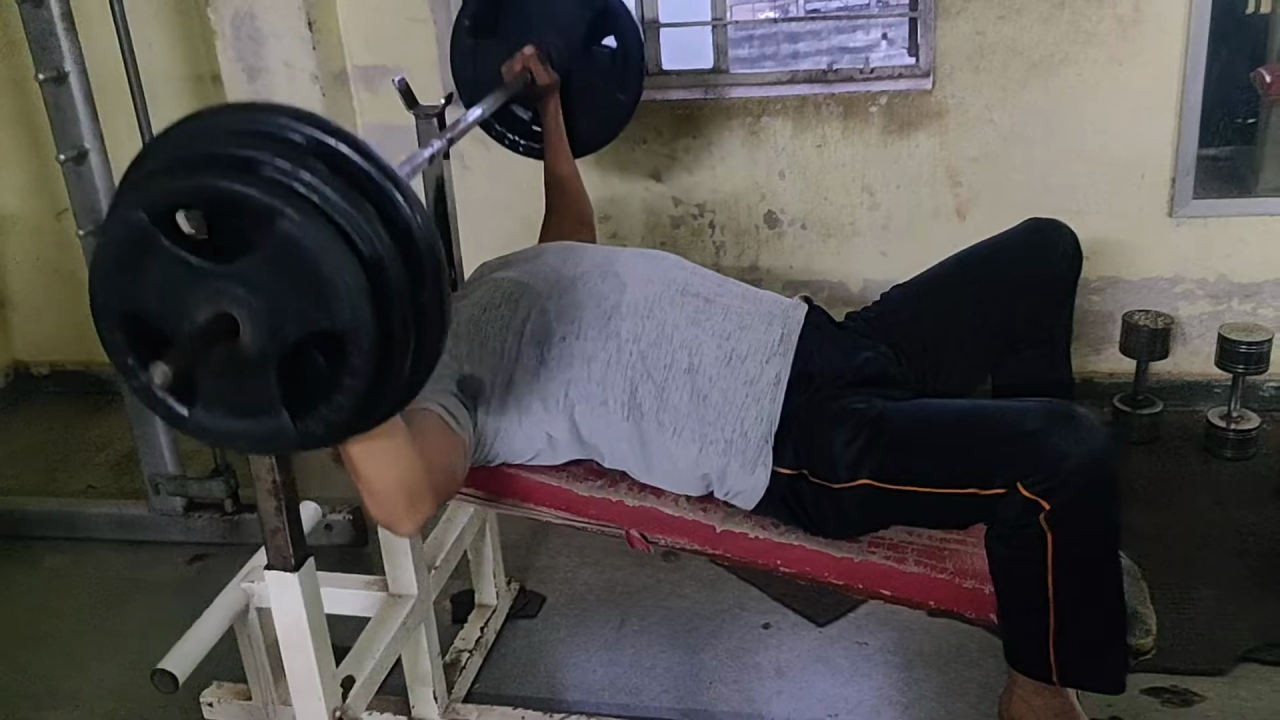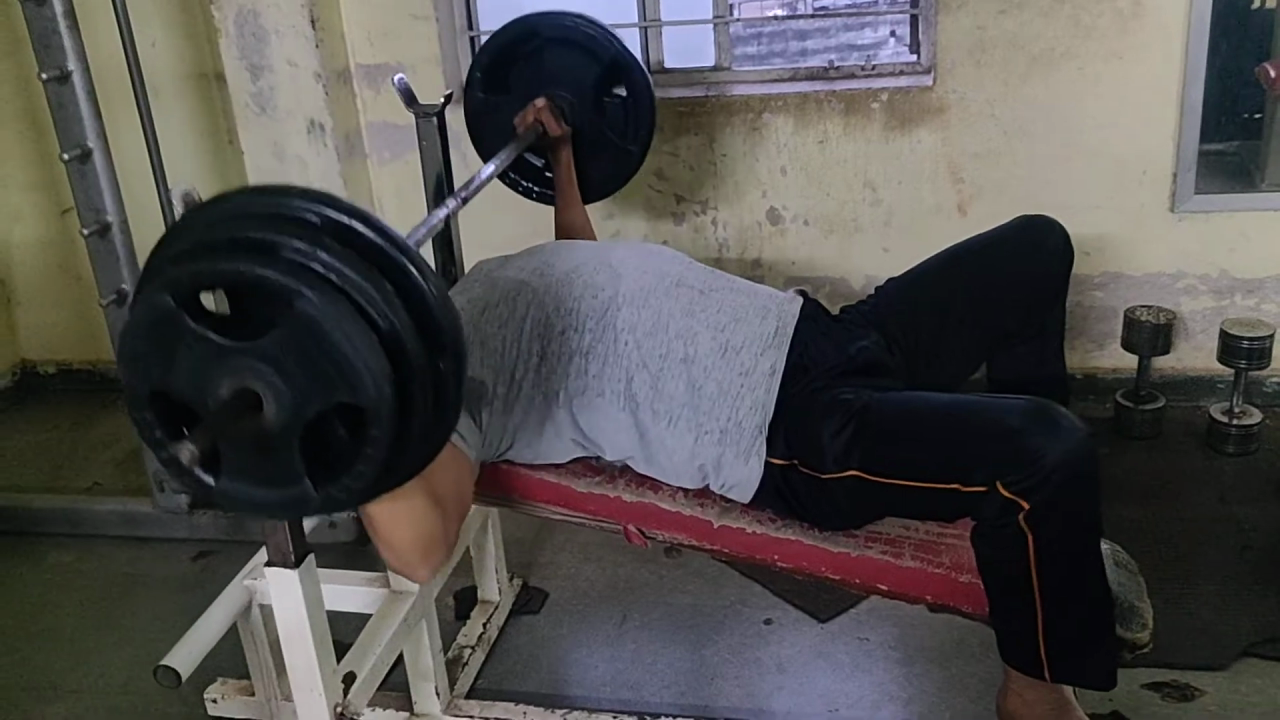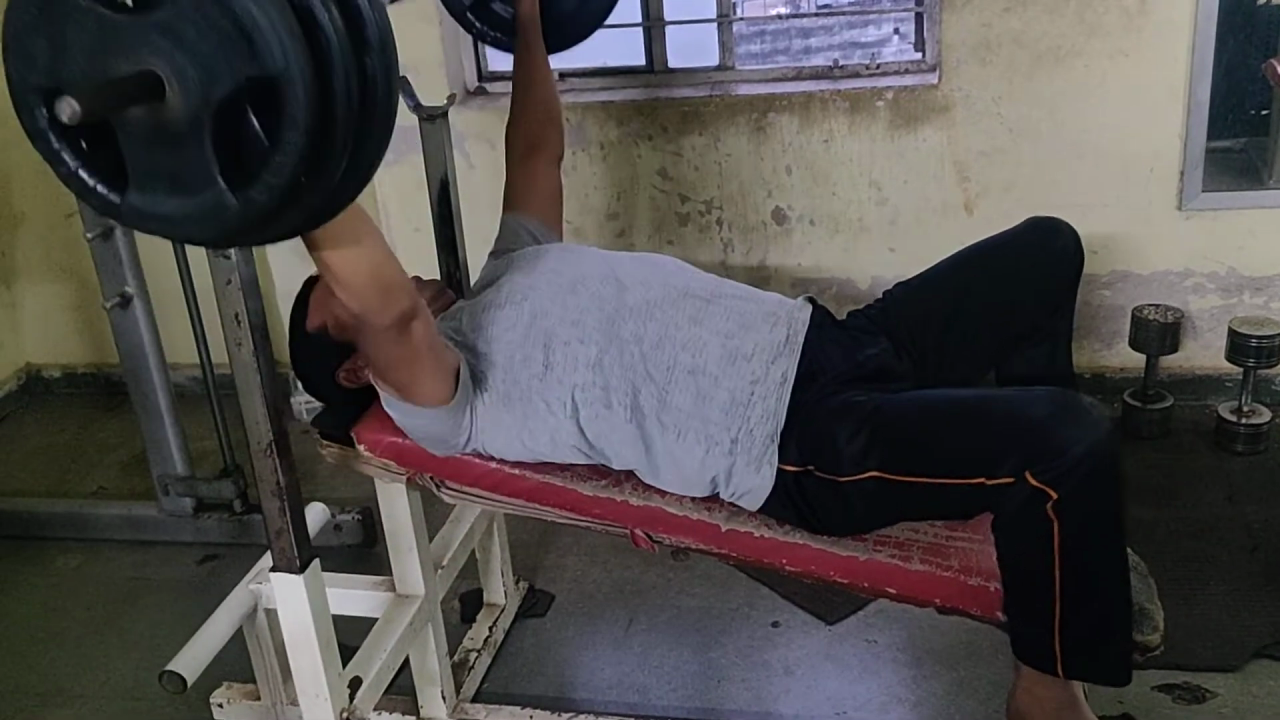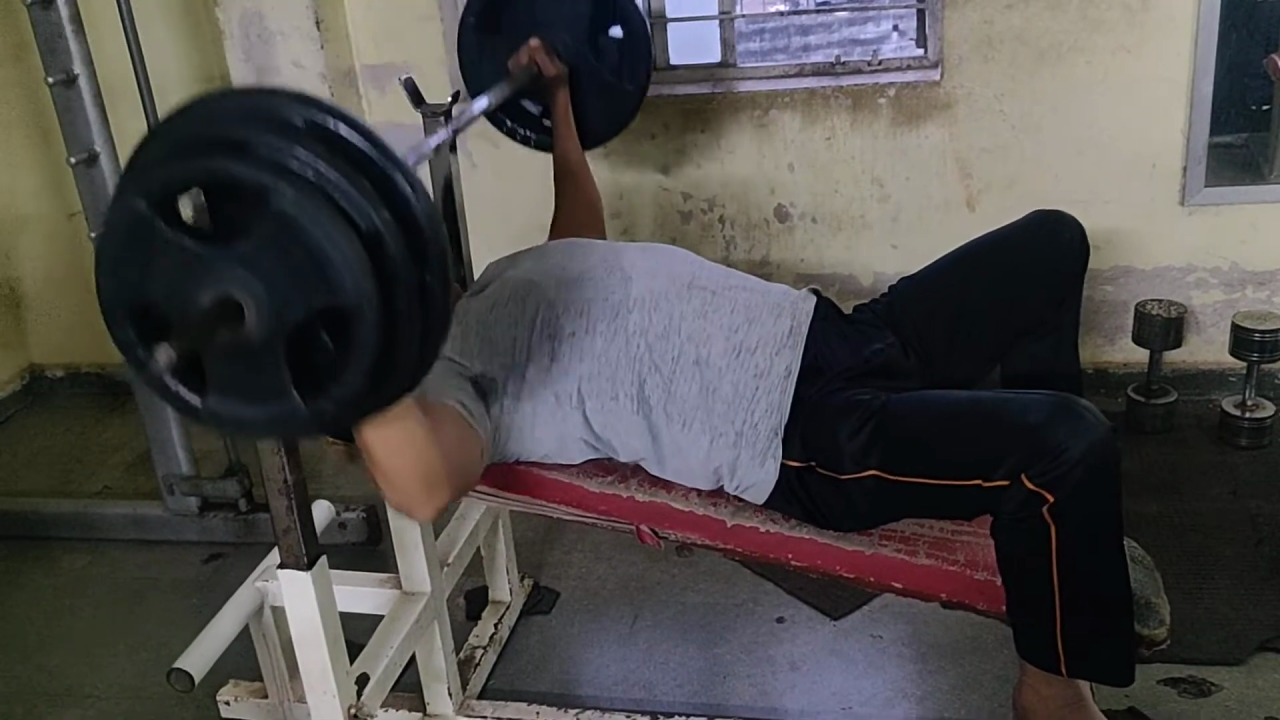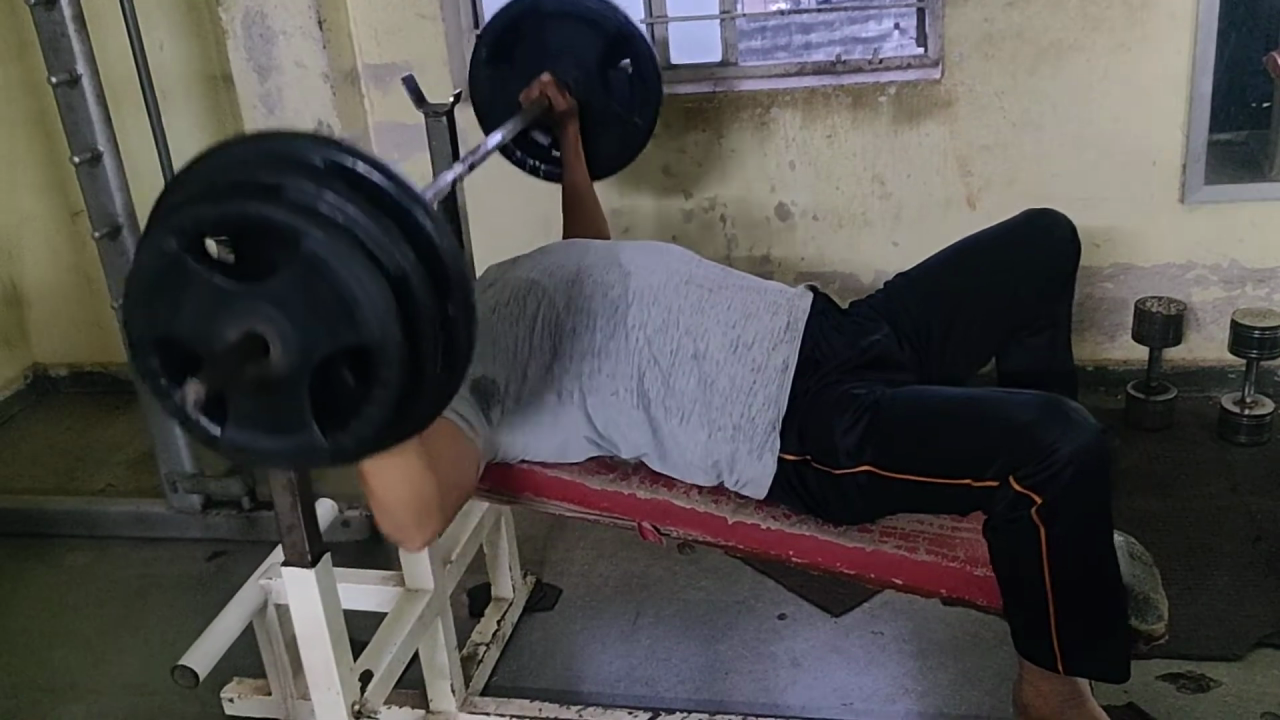
dt=0.7s
person 1, frame 1
left shoulder: (494, 283)
right shoulder: (434, 384)
left elbow: (573, 237)
right elbow: (407, 500)
left wrist: (549, 105)
left hip: (824, 349)
right hip: (805, 443)
left knee: (1043, 251)
right knee: (1070, 452)
left ankle: (1036, 522)
person 1, frame 2
left shoulder: (481, 286)
right elbow: (421, 549)
left wrist: (561, 152)
left hip: (818, 341)
right hip: (796, 434)
left knee: (1035, 248)
right knee: (1052, 450)
left ankle: (1040, 534)
person 1, frame 3
left shoulder: (504, 284)
right shoulder: (435, 395)
left elbow: (538, 154)
right elbow: (381, 303)
left hip: (826, 348)
right hip: (804, 441)
left knee: (1045, 249)
right knee: (1072, 440)
left ankle: (1045, 517)
person 1, frame 4
left shoulder: (489, 293)
right shoulder: (443, 378)
left elbow: (583, 238)
right elbow: (424, 489)
left wrist: (557, 98)
left hip: (833, 340)
right hip: (810, 432)
left knee: (1051, 243)
right knee: (1075, 442)
left ankle: (1055, 517)
person 1, frame 5
left shoulder: (486, 300)
left elbow: (587, 269)
right elbow: (416, 514)
left wrist: (568, 129)
left hip: (826, 333)
right hip: (807, 429)
left knee: (1042, 242)
right knee: (1063, 443)
left ankle: (1049, 521)
